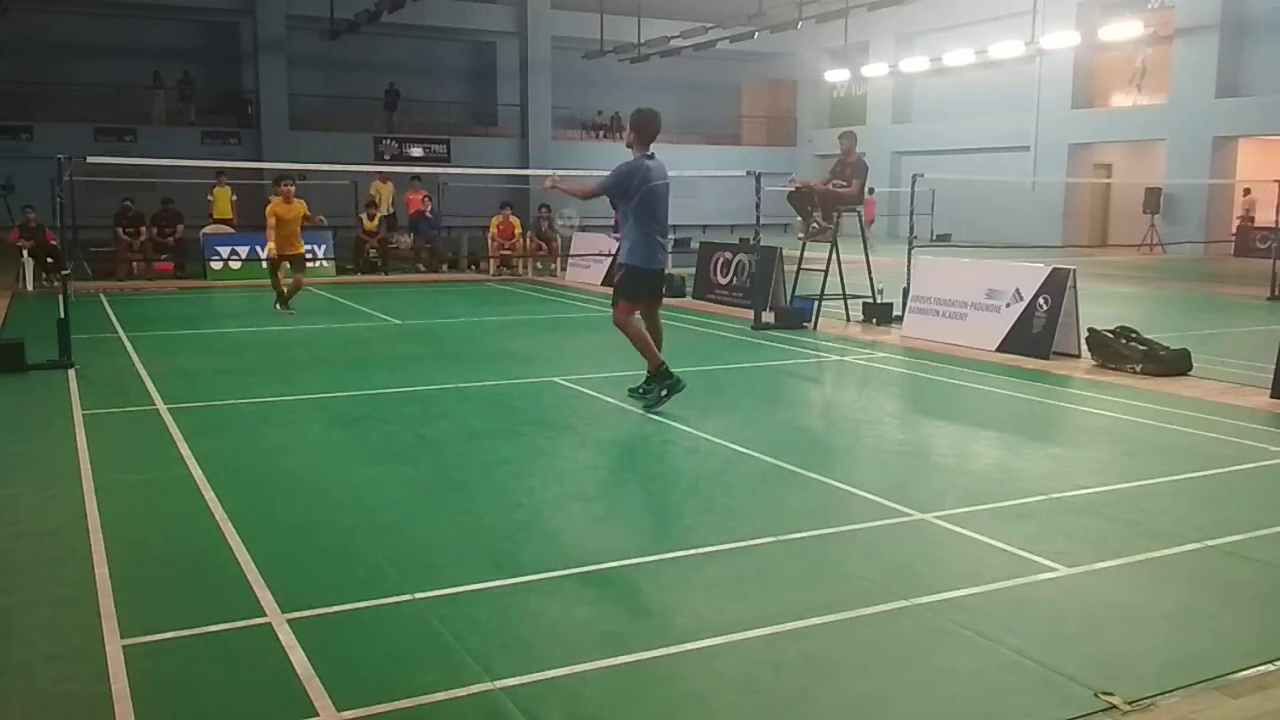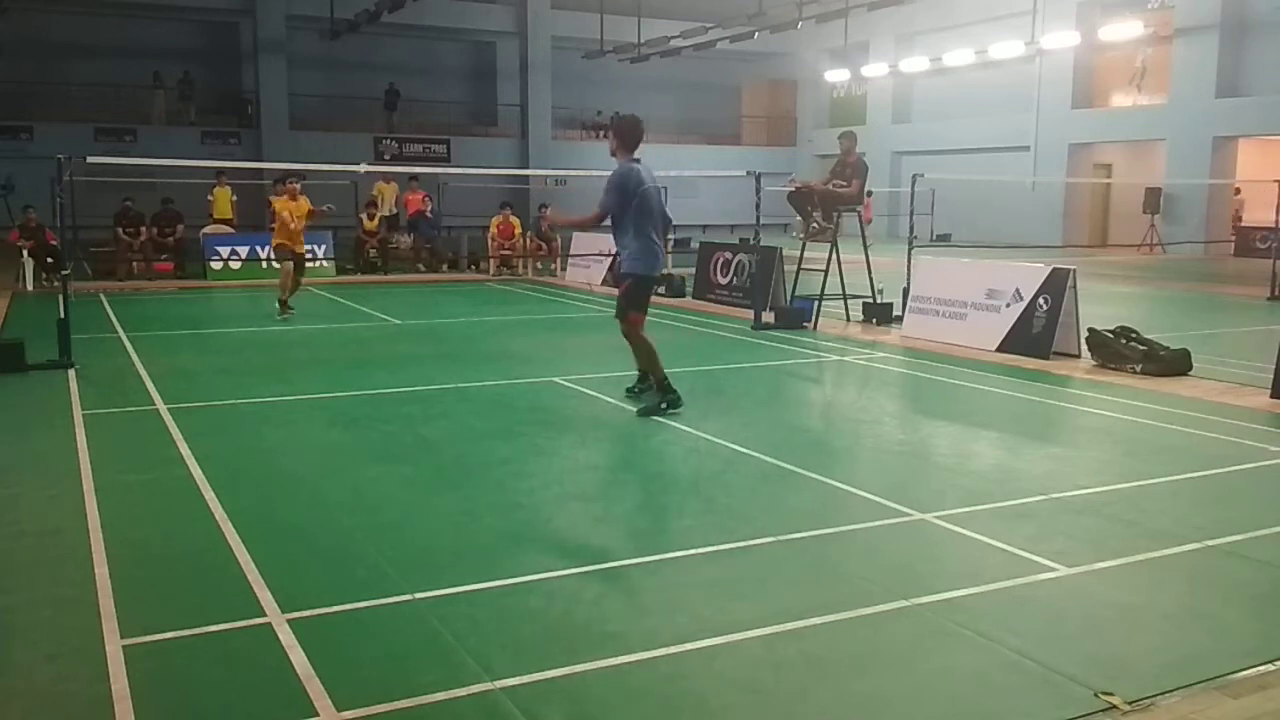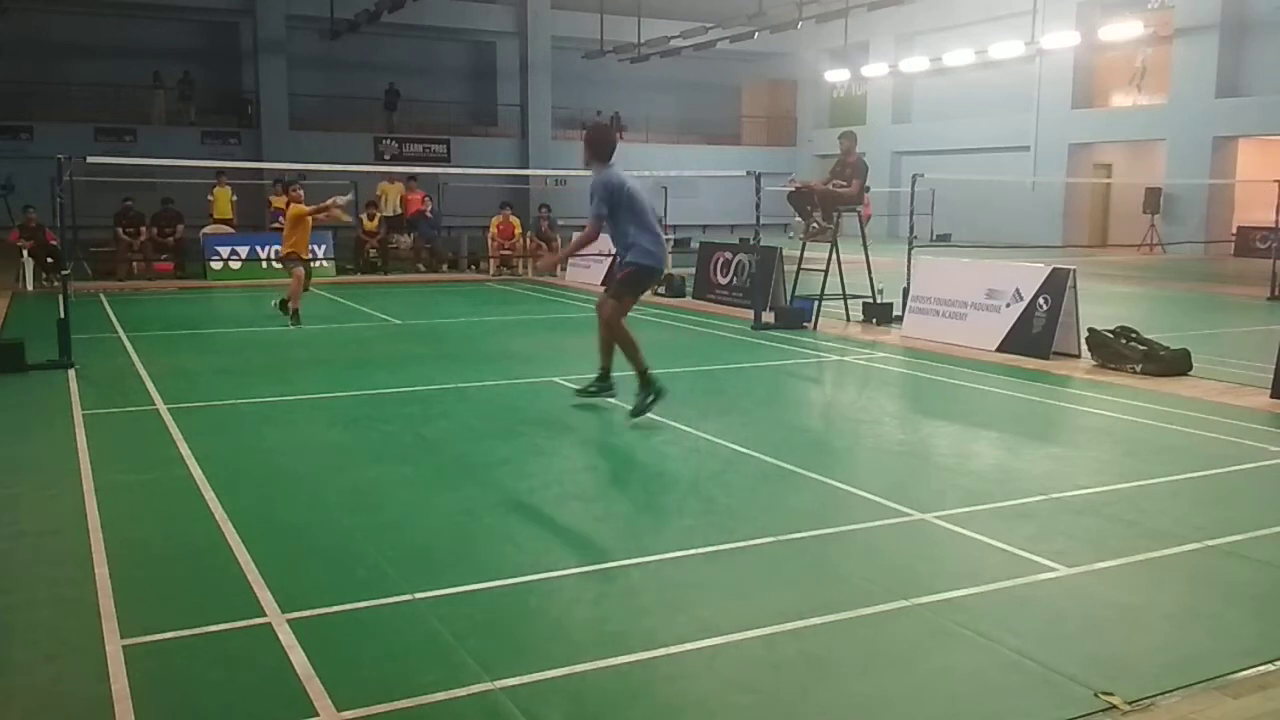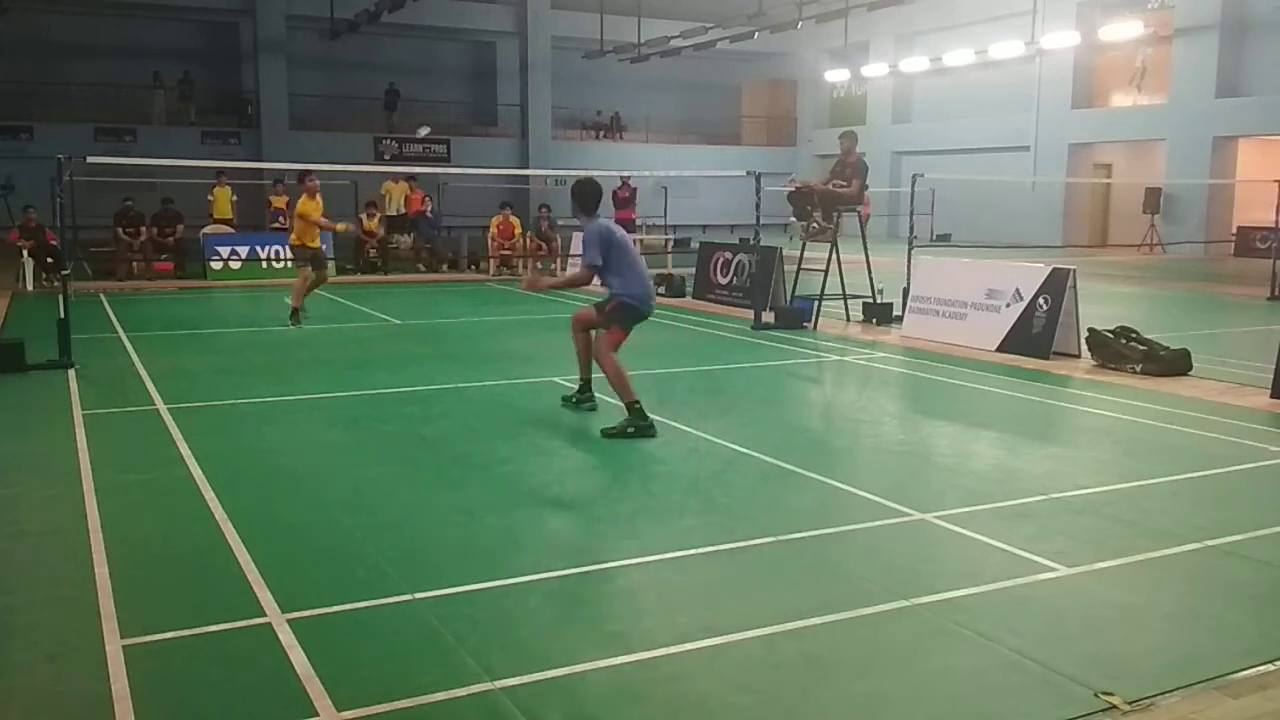
dt=0.2s
person 1, frame 1
left shoulder: (629, 170)
right shoulder: (659, 168)
left elbow: (590, 193)
left wrist: (557, 185)
left hip: (636, 257)
right hip: (656, 256)
left knee: (622, 316)
right knee: (651, 318)
left ankle: (666, 377)
right ankle: (654, 379)
person 1, frame 2
left shoulder: (620, 176)
right shoulder: (645, 173)
left elbow: (596, 218)
right elbow: (665, 220)
left wrist: (560, 221)
left hip: (637, 263)
right hip: (646, 259)
left knee: (630, 327)
right knee: (632, 323)
left ankle: (665, 391)
right ankle: (646, 381)
person 1, frame 3
left shoulder: (602, 181)
right shoulder: (617, 177)
left elbow: (592, 232)
left wrist: (557, 259)
left hip: (642, 257)
right hip: (641, 254)
left knee: (611, 317)
right knee: (604, 307)
left ankle: (648, 384)
right ankle: (604, 379)
person 1, frame 4
left shoulder: (594, 230)
right shoulder: (607, 227)
left elbow: (587, 275)
left wrist: (548, 284)
left hip: (631, 297)
right hip: (627, 295)
left knee: (602, 351)
right knee: (580, 321)
left ankle: (638, 419)
right ankle: (585, 392)
